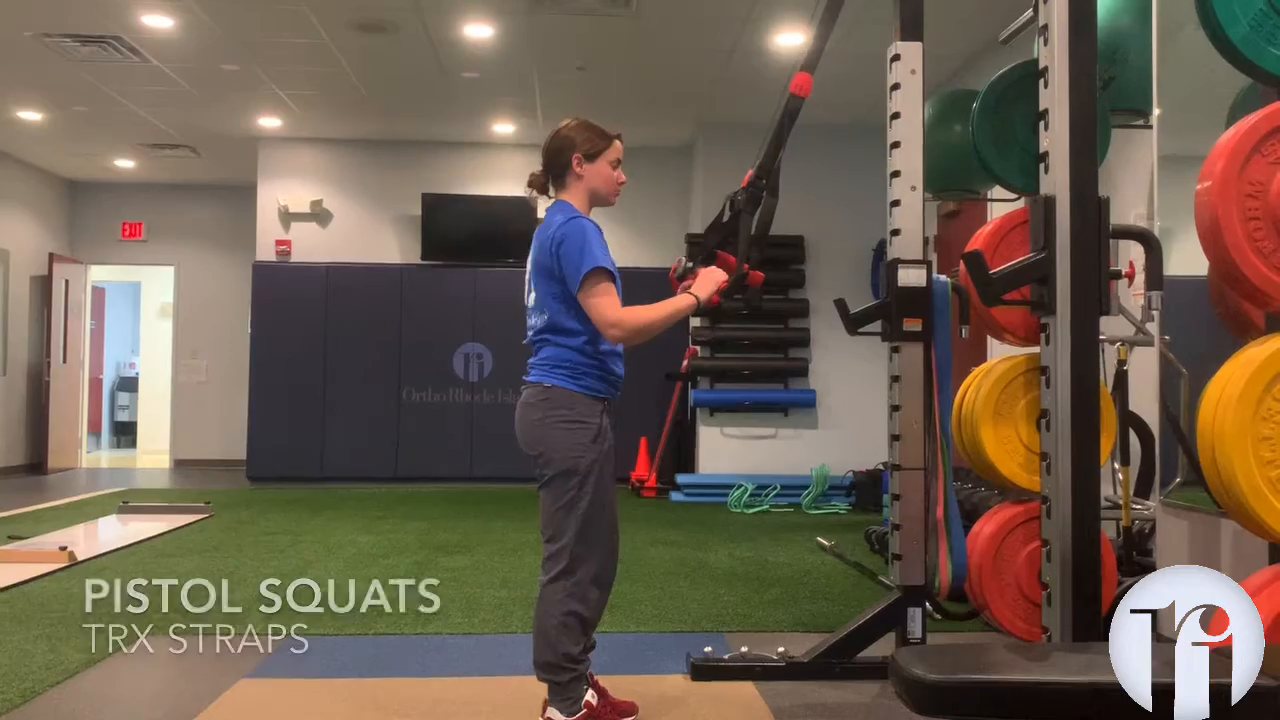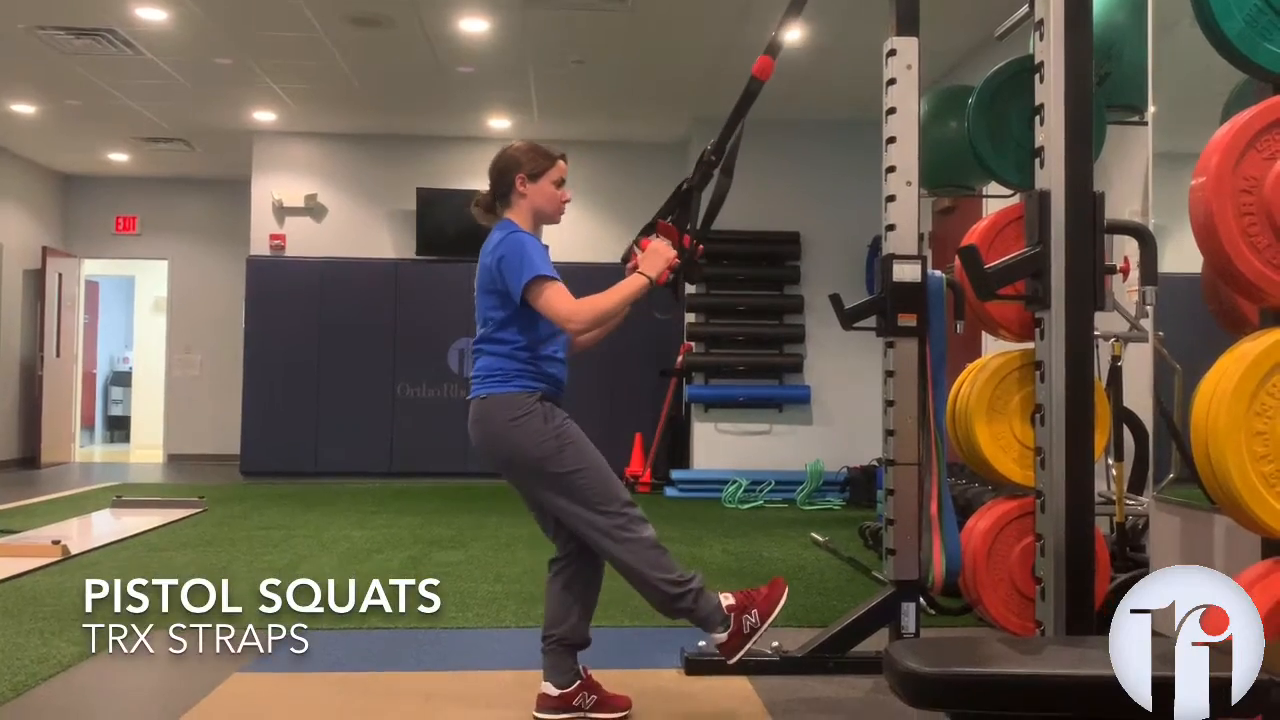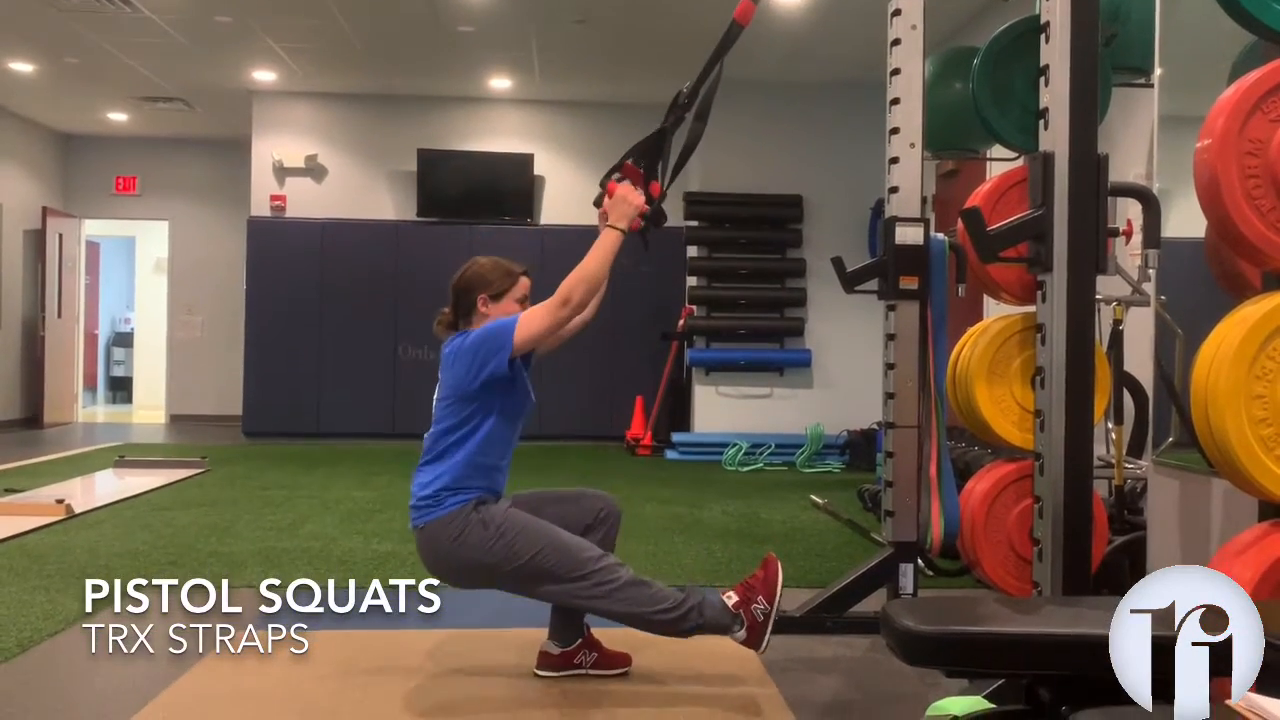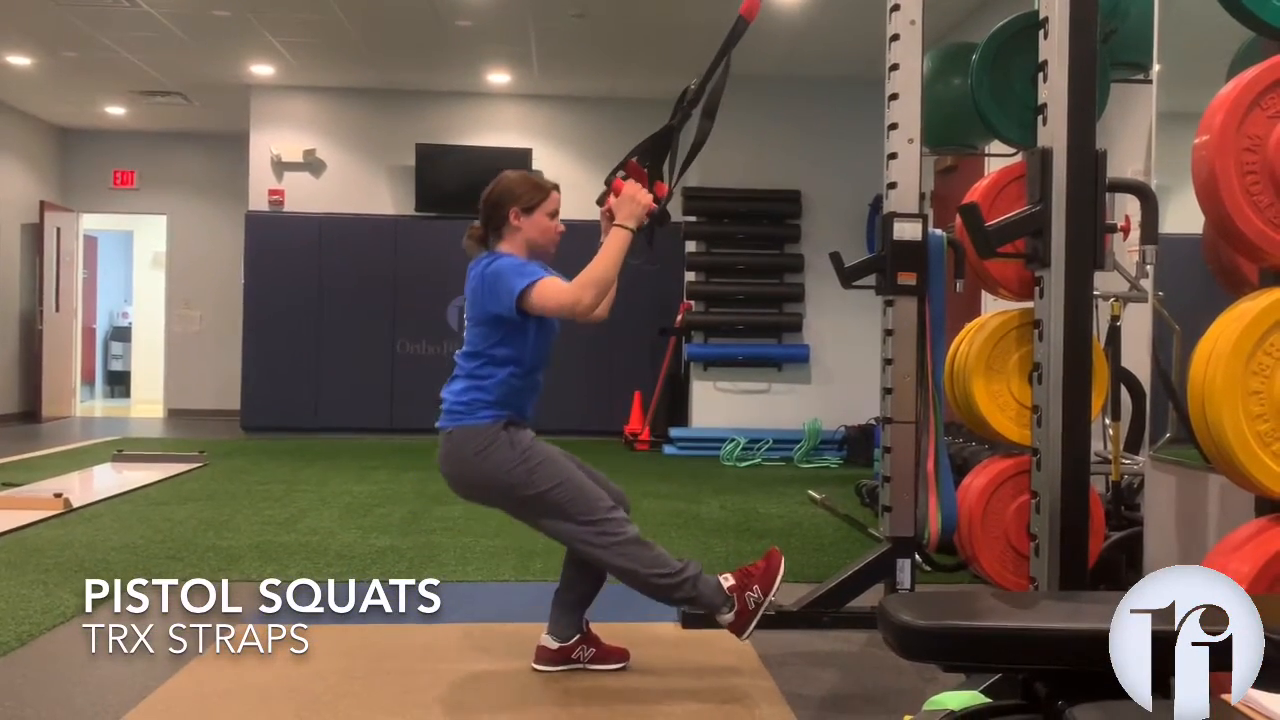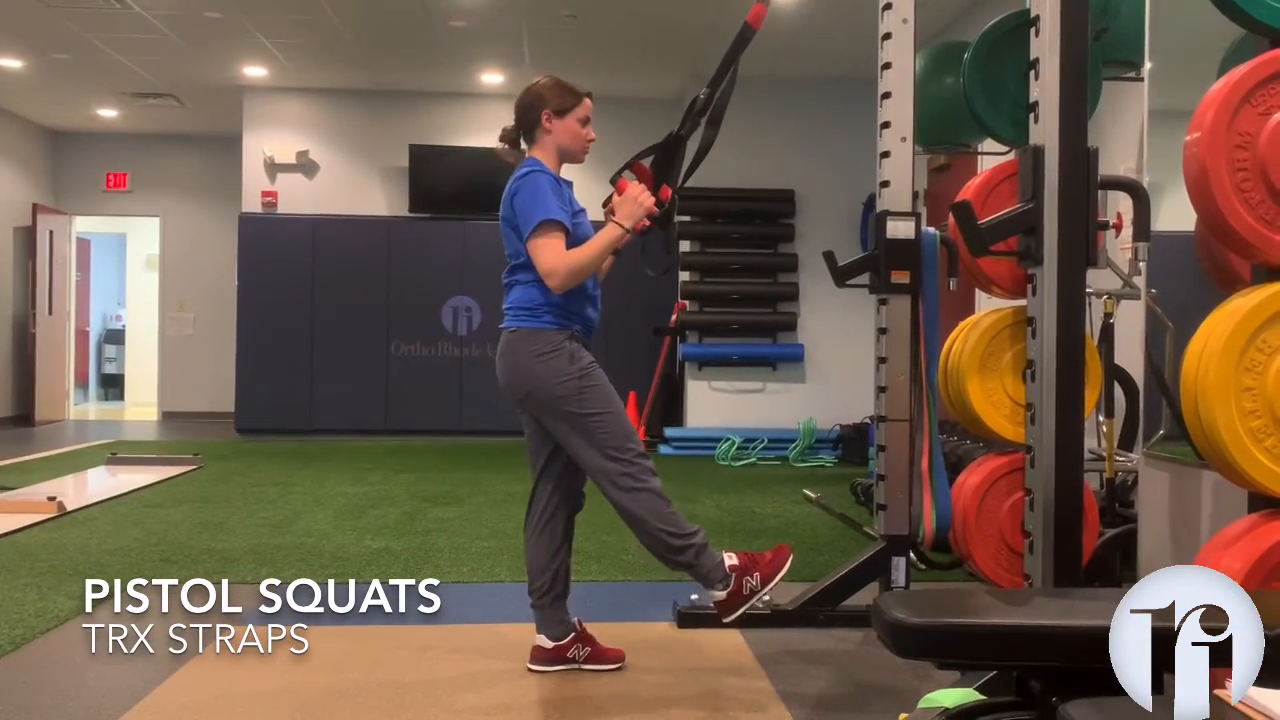
dt=1s
person 1, frame 1
left shoulder: (557, 229)
right shoulder: (576, 230)
left elbow: (597, 328)
right elbow: (613, 323)
left wrist: (683, 298)
right wrist: (694, 296)
left hip: (561, 406)
right hip: (570, 410)
left knee: (587, 557)
right knee: (577, 560)
person 1, frame 2
left shoulder: (515, 246)
right shoulder: (514, 245)
left elbow: (570, 340)
right elbow: (574, 319)
left wrist: (634, 285)
right wrist: (643, 275)
left hip: (510, 414)
right hip: (518, 412)
left knee: (580, 542)
right knee: (616, 521)
right ankle: (718, 619)
person 1, frame 3
left shoulder: (493, 354)
right shoulder: (472, 350)
left elbow: (581, 313)
right elbow: (566, 303)
left wrist: (608, 231)
right wrist: (617, 226)
left hip: (471, 512)
right hip: (455, 527)
left knee: (598, 512)
right knee: (594, 571)
left ankle: (565, 646)
right ankle: (728, 616)
person 1, frame 4
left shoulder: (510, 272)
right shoulder: (500, 271)
left elbow: (596, 308)
right elbow: (581, 301)
left wrist: (612, 232)
right wrist: (626, 225)
left hip: (493, 436)
right hip: (481, 443)
left knee: (607, 506)
right knee: (601, 520)
left ankle: (563, 638)
right ankle: (722, 598)
person 1, frame 5
left shoulder: (551, 186)
right shoulder: (533, 183)
left elbow: (583, 277)
right elbow: (556, 274)
left wrist: (619, 230)
right wrist: (620, 225)
left hip: (539, 354)
right hip: (547, 351)
left knee: (556, 494)
right knee: (625, 470)
left ankle: (555, 636)
right ankle: (720, 576)
